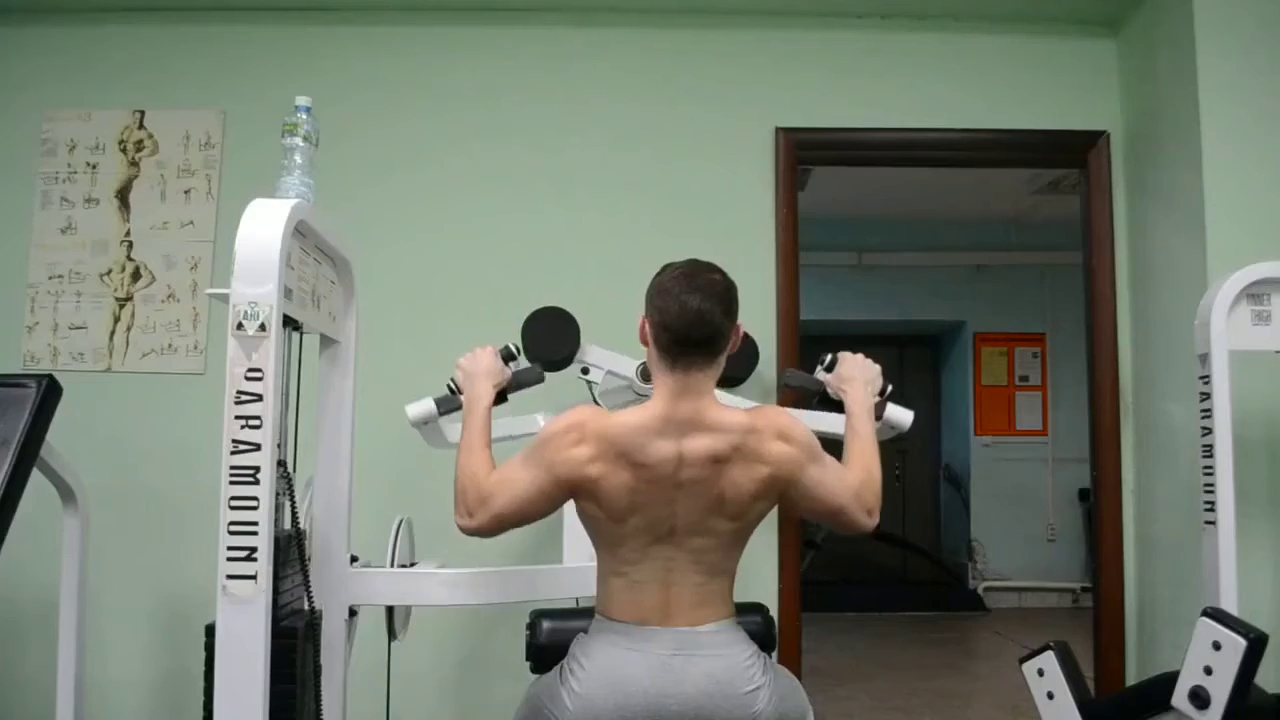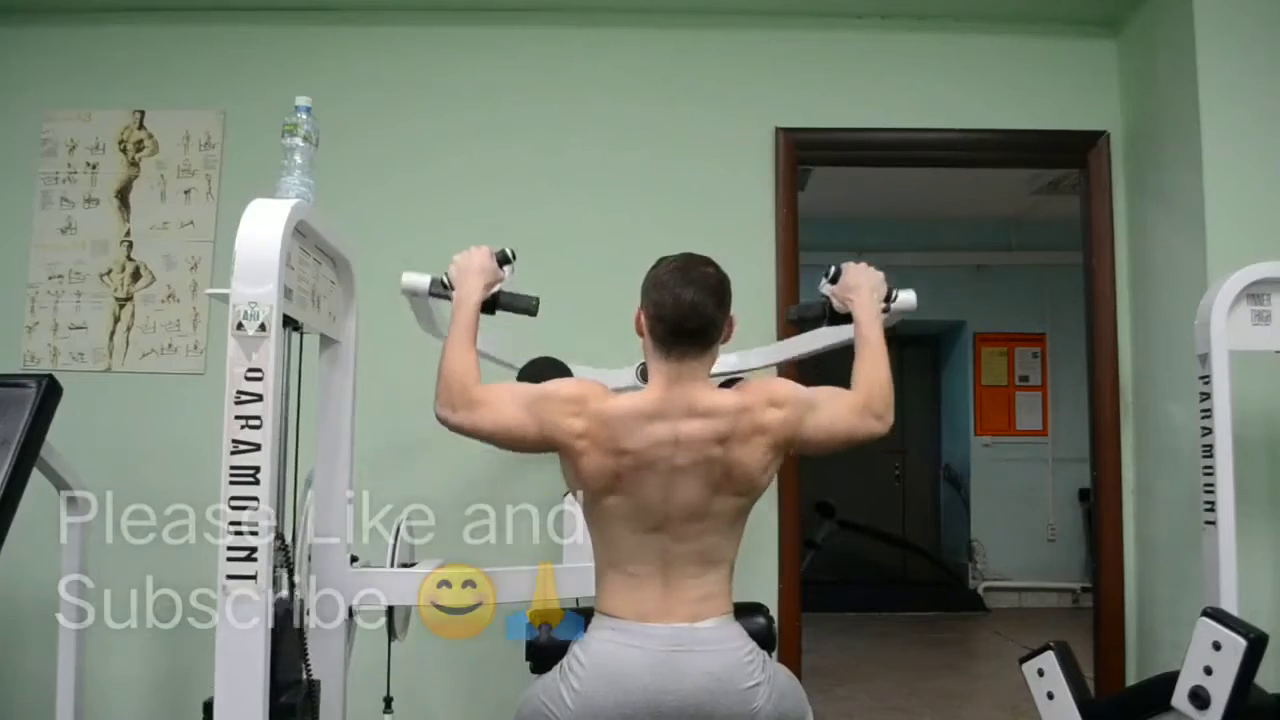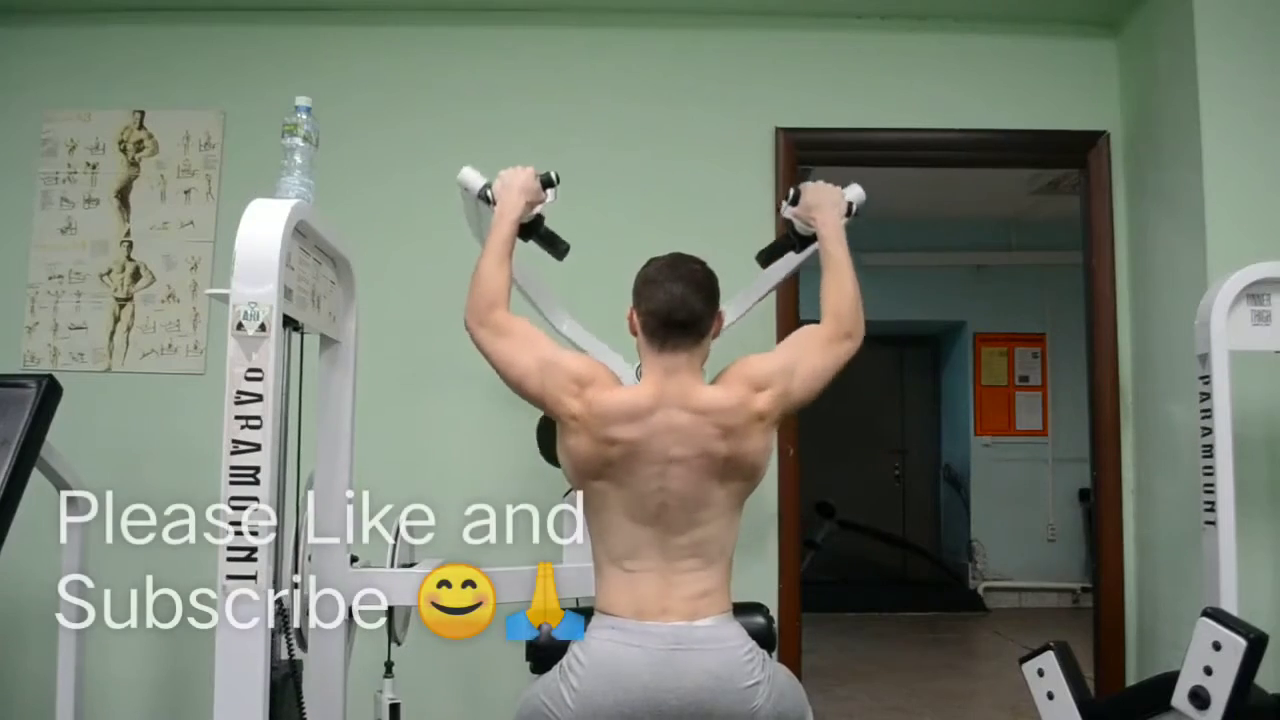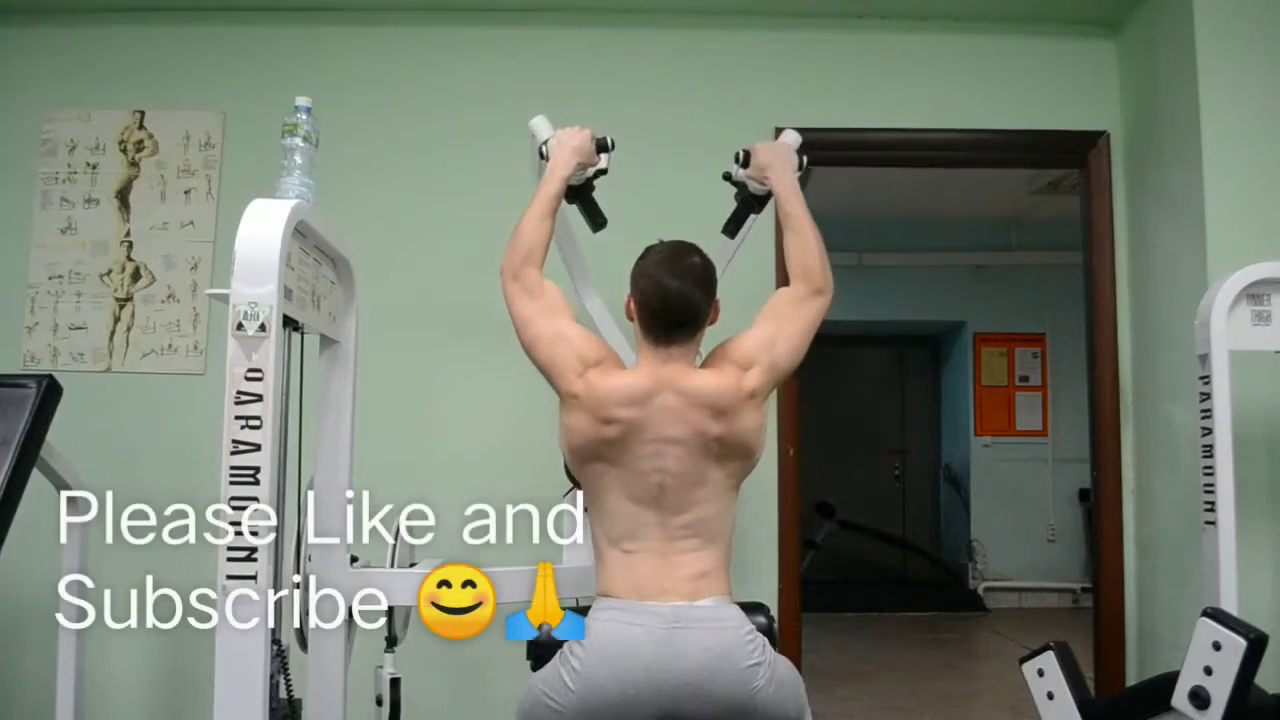
dt=0.4s
person 1, frame 1
left shoulder: (582, 440)
right shoulder: (773, 442)
left elbow: (474, 514)
right elbow: (863, 512)
left wrist: (479, 394)
right wrist: (859, 397)
left hip: (609, 677)
right hip: (726, 678)
person 1, frame 2
left shoulder: (580, 418)
right shoulder: (766, 417)
left elbow: (457, 407)
right elbow: (875, 414)
left wrist: (469, 291)
right wrist: (865, 305)
left hip: (610, 670)
right hip: (724, 669)
person 1, frame 3
left shoulder: (584, 406)
right shoulder: (751, 406)
left elbow: (484, 319)
right elbow: (845, 331)
left wrist: (508, 209)
right wrist: (829, 224)
left hip: (609, 667)
right hip: (723, 666)
person 1, frame 4
left shoulder: (588, 388)
right shoulder: (740, 388)
left elbow: (520, 275)
right elbow: (813, 287)
left wrist: (560, 168)
right wrist: (782, 179)
left hip: (610, 649)
right hip: (722, 646)
